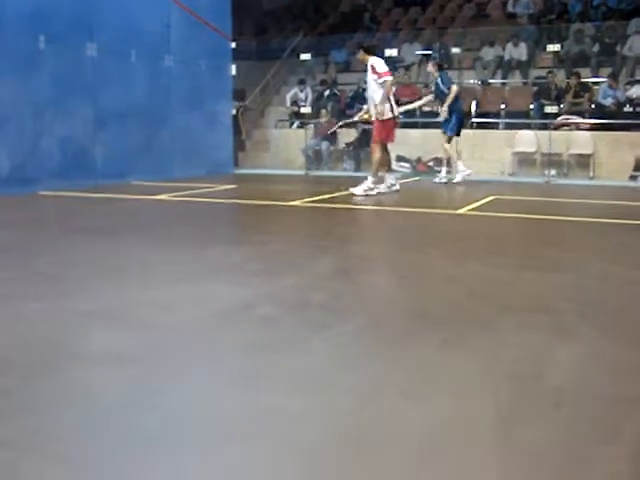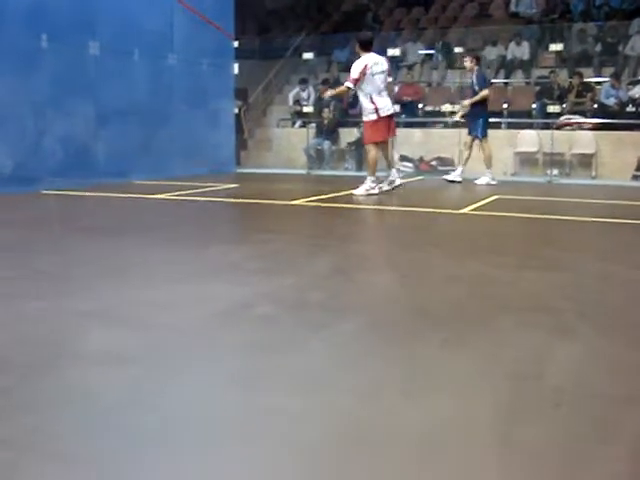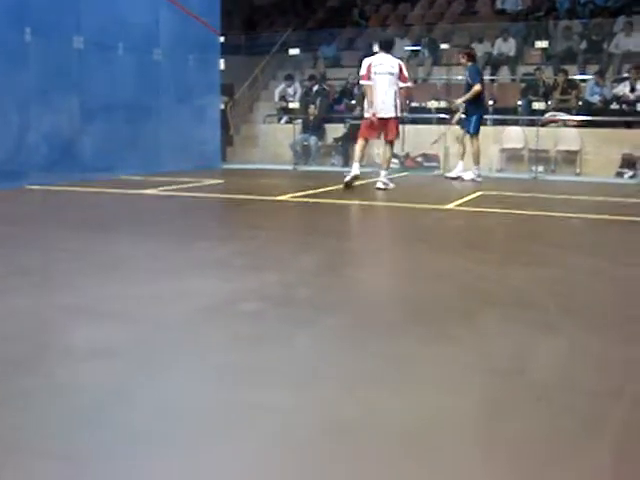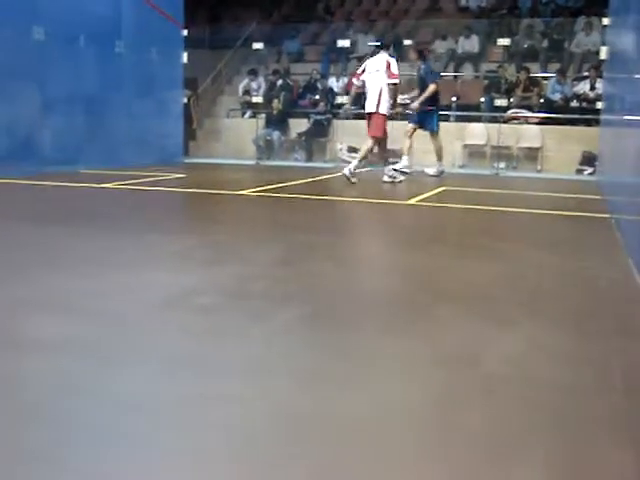
dt=0.5s
person 1, frame 1
left shoulder: (374, 63)
right shoulder: (374, 64)
left elbow: (388, 81)
left wrist: (381, 107)
right wrist: (365, 111)
left hip: (384, 113)
right hip: (381, 113)
left knee: (376, 146)
right knee: (381, 147)
left ankle: (371, 183)
right ankle: (390, 181)
person 1, frame 2
left shoulder: (360, 64)
right shoulder: (382, 60)
left elbow: (348, 87)
right elbow: (387, 84)
left wrist: (331, 93)
left hip: (373, 111)
right hip: (386, 108)
left knee: (371, 146)
right knee: (384, 144)
left ankle: (371, 183)
right ankle: (393, 176)
person 1, frame 3
left shoulder: (368, 62)
right shoulder: (399, 64)
left elbow: (367, 87)
right elbow: (403, 89)
left wrist: (371, 108)
right wrist: (401, 109)
left hip: (374, 111)
right hip: (391, 110)
left knee: (362, 139)
right knee: (388, 145)
left ankle: (355, 168)
right ankle: (383, 178)
person 1, frame 4
left shoulder: (368, 62)
right shoulder: (389, 61)
left elbow: (356, 84)
right elbow: (392, 85)
left wrist: (349, 102)
right wrist: (394, 103)
left hip: (370, 105)
right hip: (380, 106)
left knee: (381, 139)
right knee: (373, 140)
right ankle: (352, 167)
person 2, frame 1
left shoulder: (443, 76)
right shoulder: (437, 83)
left elbow: (455, 88)
right elbow: (426, 100)
left wrist: (446, 105)
right wrist: (407, 107)
left hip: (454, 112)
right hip: (449, 114)
left knee: (445, 143)
right knee: (446, 143)
left ankle: (462, 169)
right ankle: (443, 174)
person 2, frame 2
left shoulder: (479, 74)
right shoulder: (474, 76)
left elbow: (486, 92)
left wrist: (469, 101)
right wrist: (462, 112)
left hip: (480, 115)
right hip: (474, 115)
left knee: (483, 143)
right knee: (468, 143)
left ankle: (489, 176)
right ankle: (458, 173)
person 2, frame 3
left shoulder: (472, 69)
right shoulder: (472, 70)
left elbow: (478, 87)
left wrist: (462, 100)
right wrist: (462, 107)
left hip: (475, 110)
right hip: (470, 110)
left knee: (473, 139)
left ankle: (476, 172)
right ankle: (460, 168)
person 2, frame 4
left shoulder: (426, 68)
right shoulder: (420, 68)
left elbow: (433, 87)
left wrist: (418, 101)
left hip: (430, 107)
right hip: (421, 107)
left knee: (434, 136)
right knee: (409, 131)
left ankle: (440, 166)
right ankle: (405, 163)
